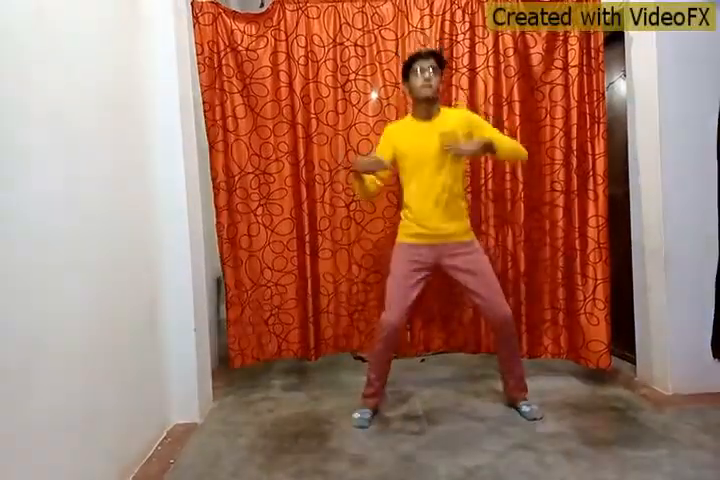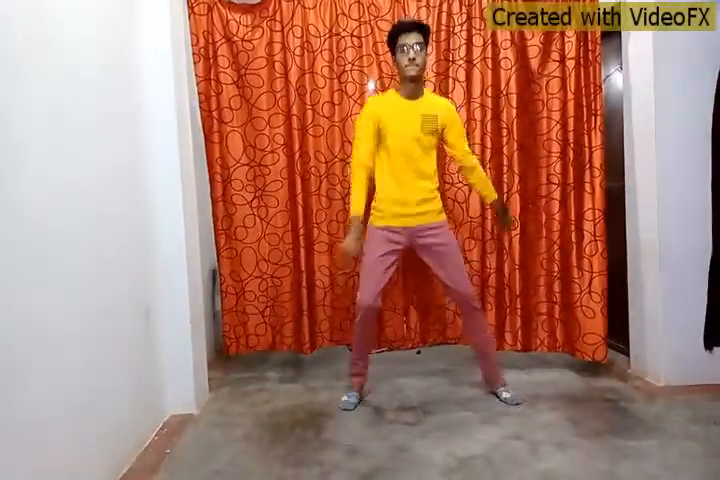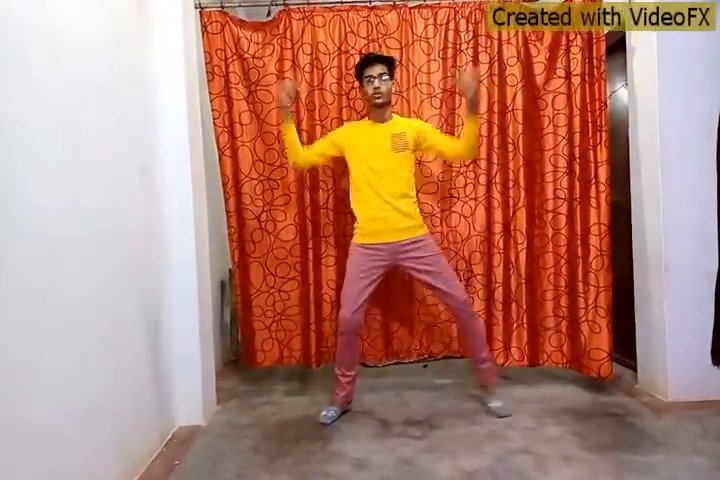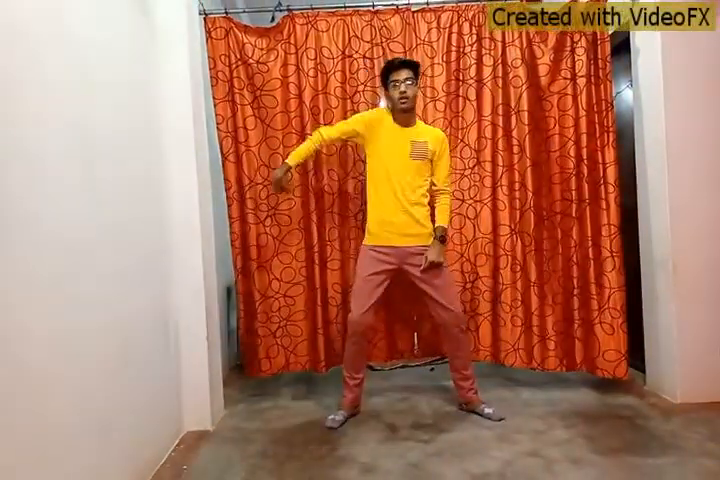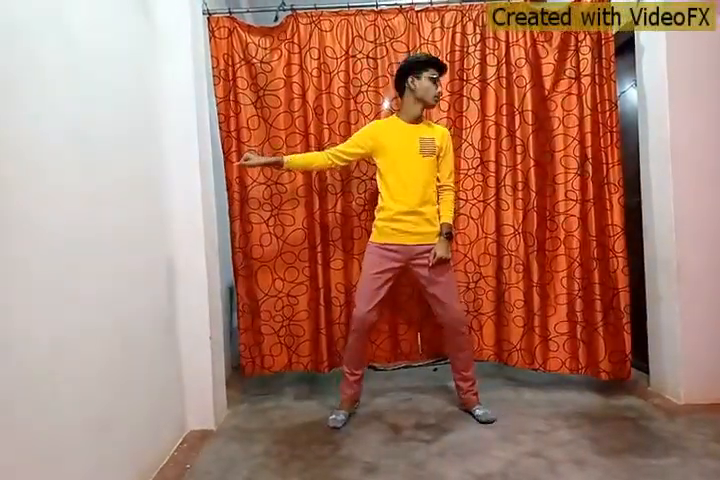
dt=0.7s
person 1, frame 1
left shoulder: (464, 120)
right shoulder: (394, 133)
left elbow: (517, 154)
right elbow: (371, 189)
left wrist: (484, 144)
right wrist: (360, 172)
left hip: (460, 242)
right hip: (413, 244)
left knee: (501, 317)
right knee: (391, 323)
left ankle: (517, 393)
right ankle: (370, 399)
person 1, frame 2
left shoulder: (443, 109)
right shoulder: (375, 108)
left elbow: (465, 161)
right elbow: (360, 170)
left wrist: (497, 203)
right wrist: (354, 228)
left hip: (431, 223)
right hip: (385, 224)
left knee: (467, 296)
right knee: (366, 303)
left ankle: (494, 378)
right ankle: (357, 383)
person 1, frame 3
left shoulder: (414, 128)
right shoulder: (346, 134)
left elbow: (462, 151)
right elbow: (299, 159)
left wrist: (471, 106)
right wrist: (286, 115)
left hip: (414, 238)
right hip: (367, 243)
left knee: (461, 304)
right knee: (349, 319)
left ankle: (488, 385)
right ankle: (342, 397)
person 1, frame 4
left shoulder: (435, 137)
right shoulder: (372, 123)
left elbow: (442, 193)
right elbow: (323, 135)
left wrist: (439, 240)
right wrist: (286, 166)
left hip: (423, 245)
right hip: (377, 245)
left knee: (452, 319)
right knee: (358, 321)
left ankle: (469, 396)
right ankle: (349, 401)
person 1, frame 5
left shoulder: (440, 135)
right shoulder: (377, 131)
left elbow: (446, 190)
right elbow: (329, 157)
left wrist: (445, 236)
right wrist: (273, 161)
left hip: (429, 243)
right hip: (385, 242)
left knee: (454, 319)
right knee: (361, 318)
left ankle: (469, 397)
right ankle: (348, 399)
